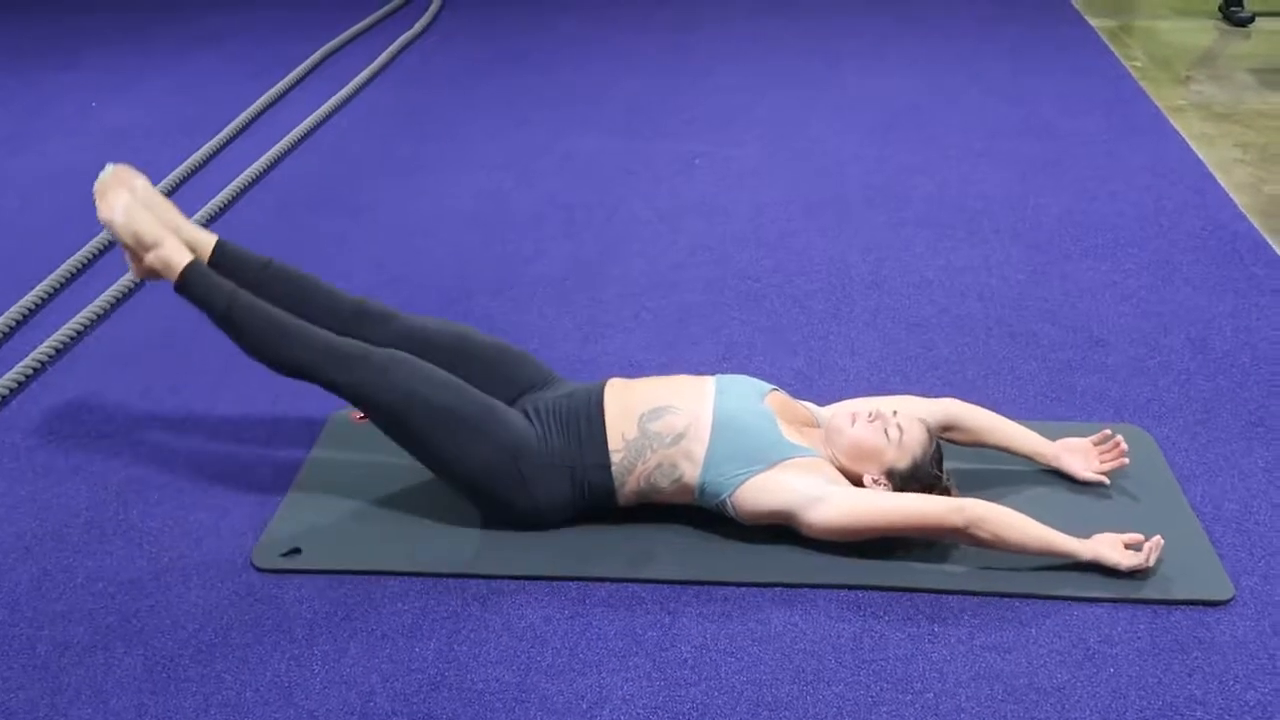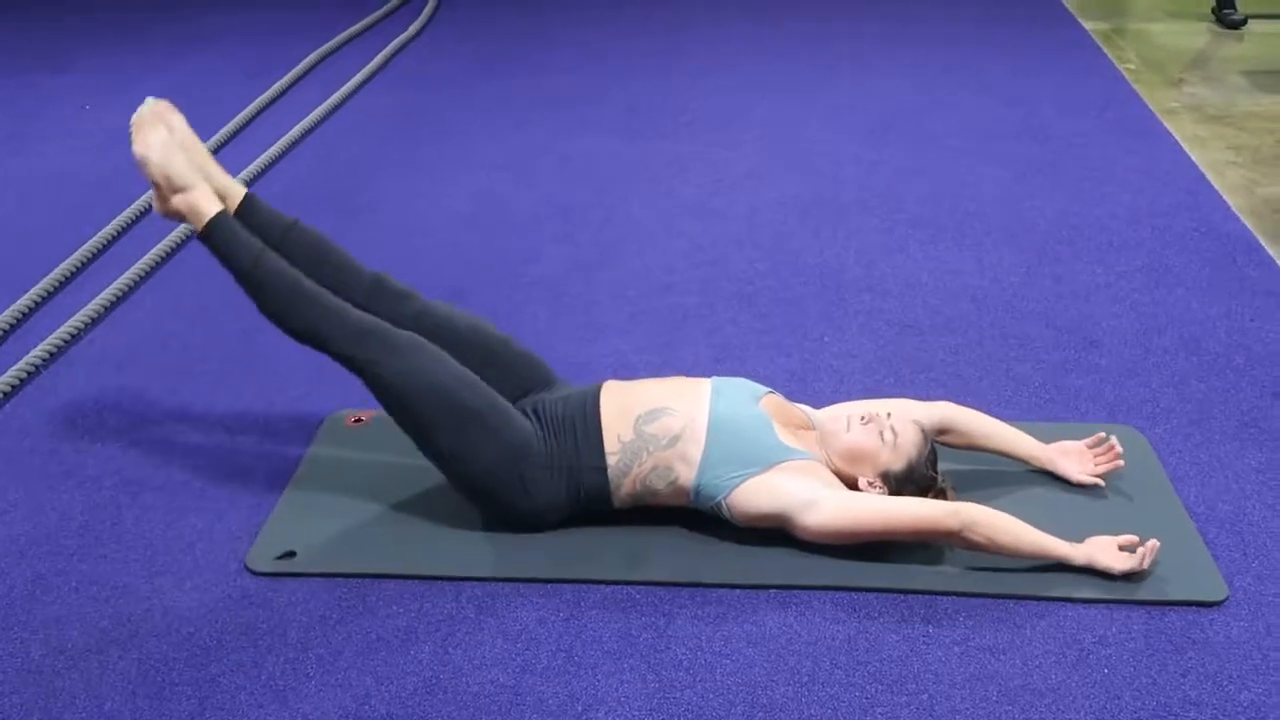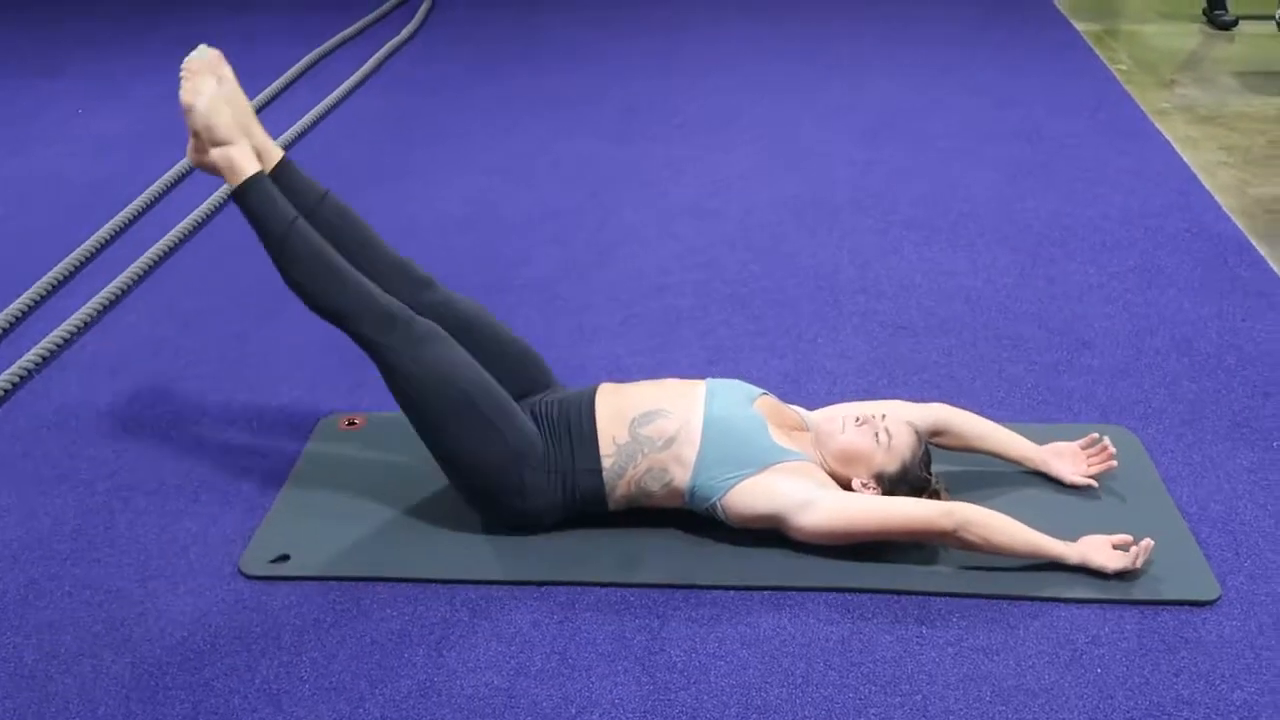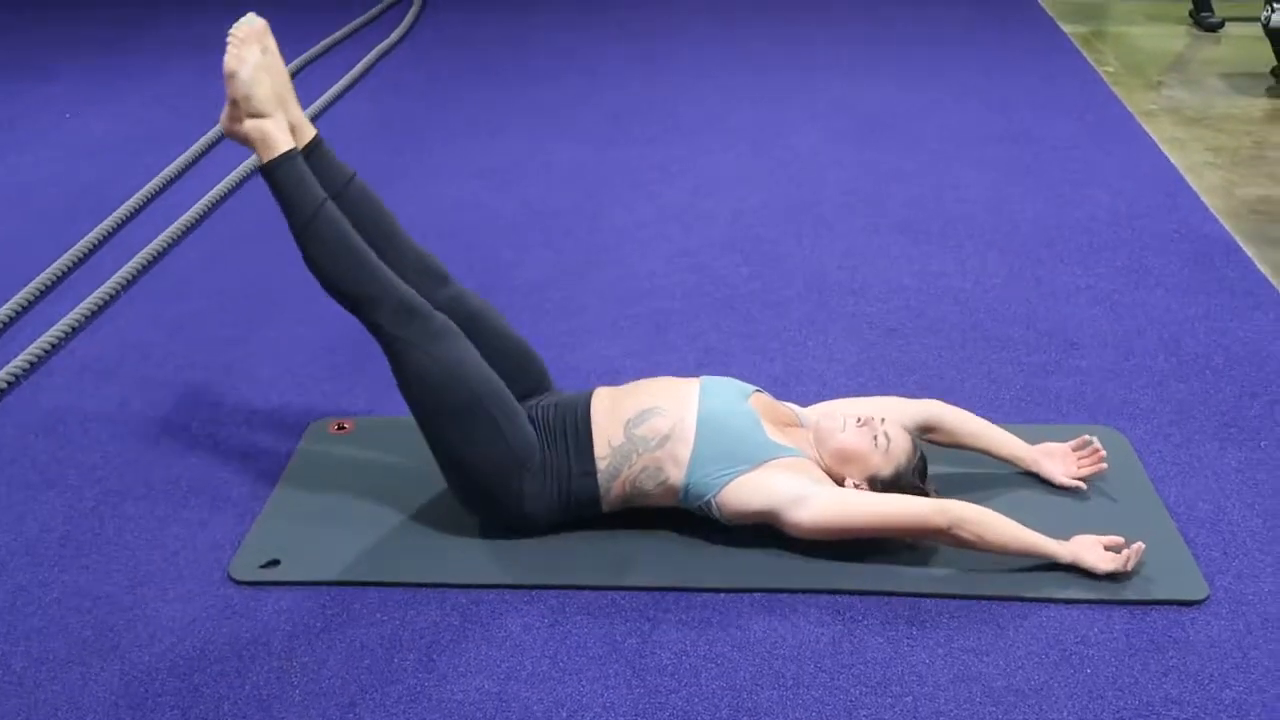
dt=0.2s
person 1, frame 1
left shoulder: (816, 498)
right shoulder: (820, 420)
left elbow: (960, 519)
right elbow: (951, 409)
left wrist: (1084, 550)
right wrist: (1056, 452)
left hip: (539, 472)
right hip: (561, 404)
left knee: (350, 362)
right knee: (380, 328)
left ankle: (175, 260)
right ankle: (190, 243)
person 1, frame 2
left shoulder: (810, 499)
right shoulder: (816, 424)
left elbow: (956, 523)
right elbow: (947, 413)
left wrist: (1077, 552)
right wrist: (1050, 458)
left hip: (537, 474)
right hip: (563, 407)
left knee: (367, 338)
right knee: (393, 307)
left ankle: (202, 206)
right ankle: (219, 192)
person 1, frame 3
left shoulder: (808, 499)
right shoulder: (806, 427)
left elbow: (951, 521)
right elbow: (939, 415)
left wrist: (1072, 554)
right wrist: (1040, 455)
left hip: (532, 477)
right hip: (557, 412)
left knee: (386, 320)
right knee: (414, 295)
left ankle: (240, 164)
right ankle: (255, 150)
person 1, frame 4
left shoulder: (797, 495)
right shoulder: (806, 427)
left elbow: (943, 518)
right elbow: (930, 410)
left wrist: (1067, 553)
right wrist: (1032, 457)
left hip: (525, 481)
right hip: (550, 418)
left knee: (397, 308)
right knee: (426, 288)
left ankle: (273, 139)
right ankle: (288, 128)
